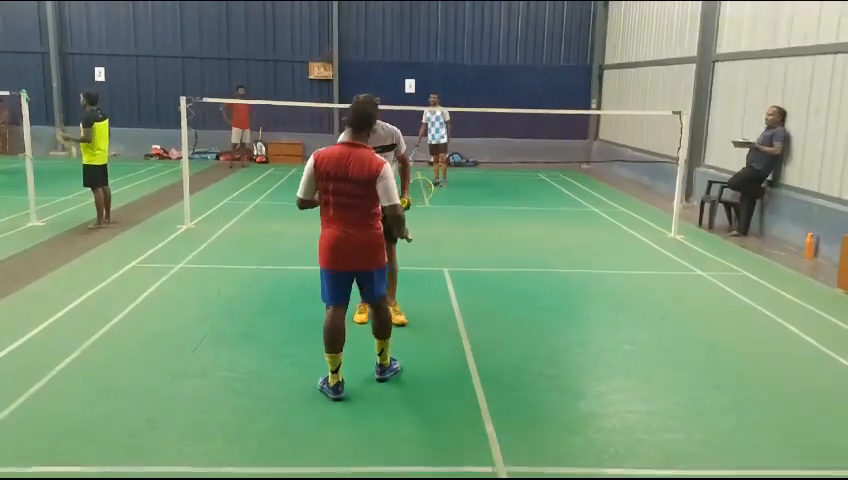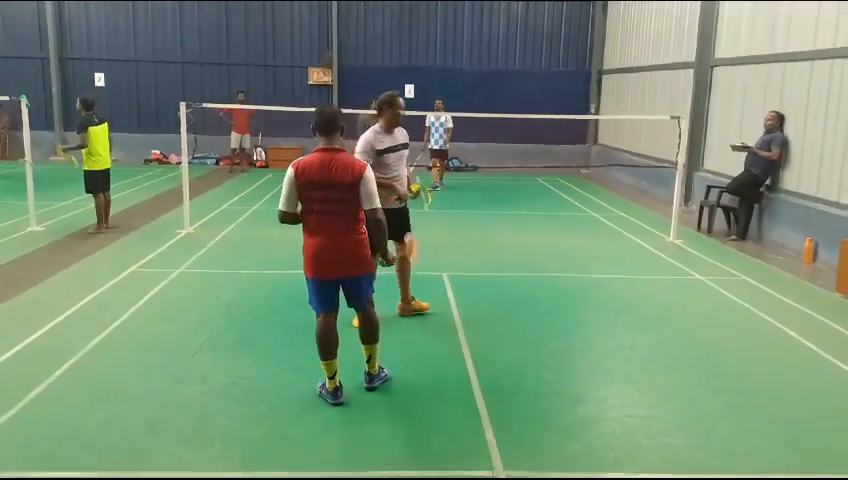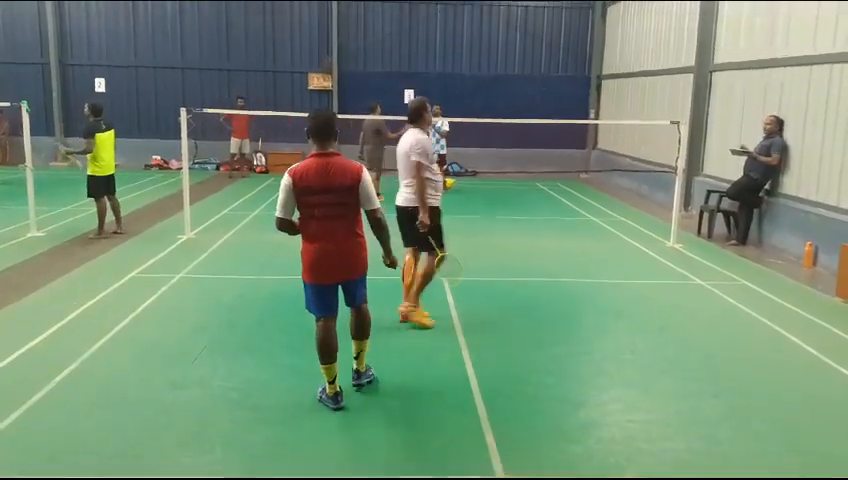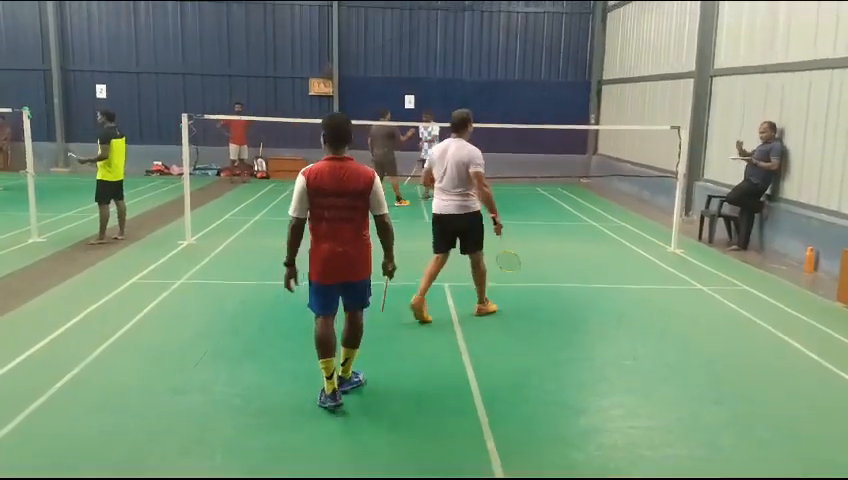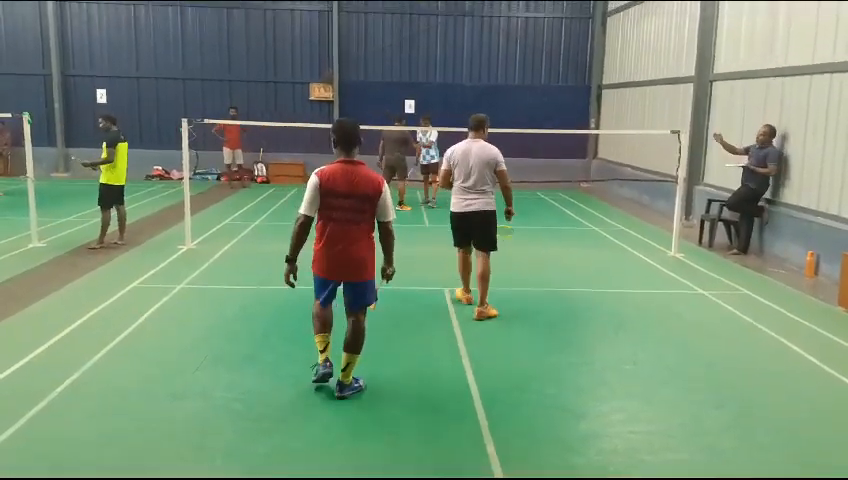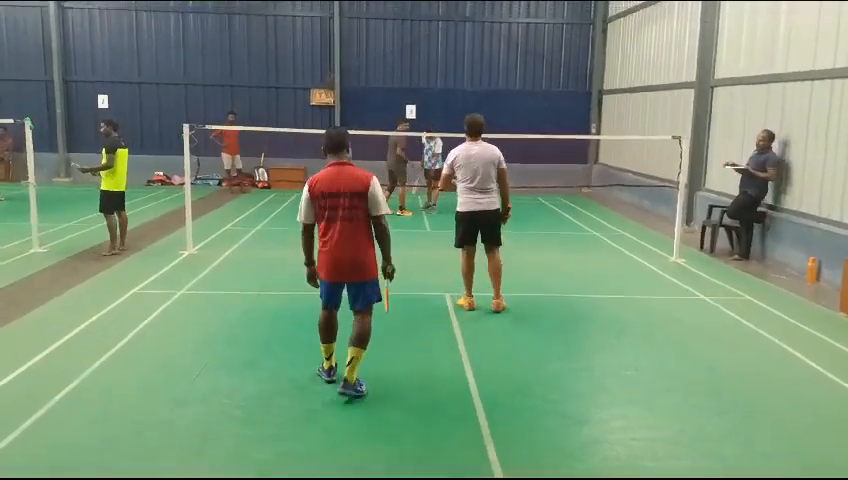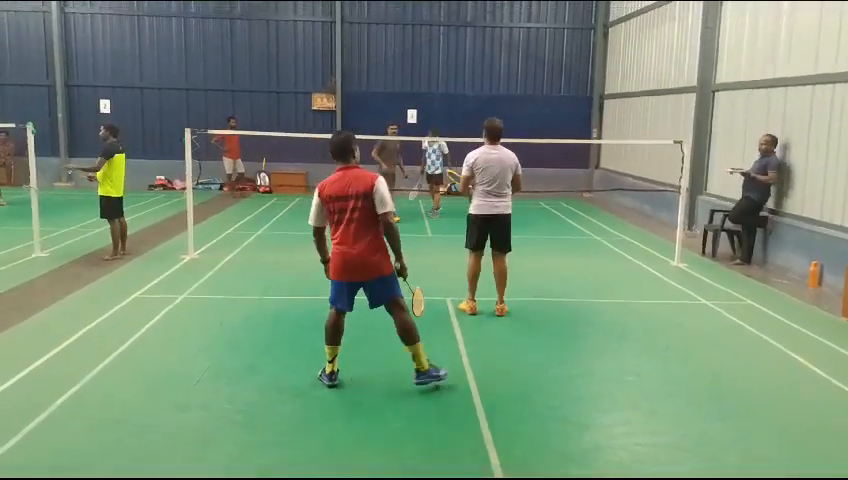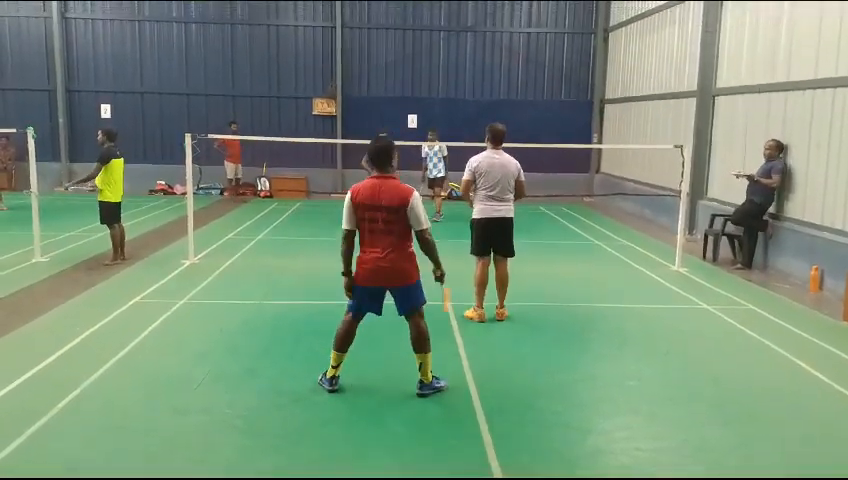
dt=0.4s
person 1, frame 1
left shoulder: (319, 158)
right shoulder: (379, 166)
left elbow: (302, 202)
right elbow: (394, 213)
right wrist: (401, 231)
left hip: (334, 246)
right hip: (369, 247)
left knee: (335, 309)
right knee: (379, 303)
left ankle: (334, 380)
right ankle: (384, 364)
person 1, frame 2
left shoulder: (298, 168)
right shoulder: (360, 168)
left elbow: (285, 215)
right elbow: (375, 218)
right wrist: (383, 250)
left hip: (318, 255)
right hip: (355, 254)
left knee: (326, 316)
right knee: (366, 309)
left ankle: (332, 385)
right ankle: (372, 372)
person 1, frame 3
left shoulder: (294, 174)
right shoulder: (356, 171)
left elbow: (282, 223)
right elbow: (376, 217)
right wrist: (388, 251)
left hip: (317, 259)
right hip: (353, 256)
left knee: (325, 320)
right knee: (360, 308)
left ankle: (332, 389)
right ankle: (360, 369)
person 1, frame 4
left shoulder: (309, 175)
right shoulder: (368, 176)
left elbow: (295, 224)
right elbow: (383, 223)
left wrist: (290, 263)
right wrist: (389, 258)
left hip: (323, 261)
right hip: (357, 261)
left knee: (324, 320)
right knee: (354, 314)
left ankle: (330, 388)
right ankle: (345, 374)
person 1, frame 5
left shoulder: (320, 176)
right shoulder: (377, 182)
left elbow: (303, 222)
right elbow: (386, 228)
left wrist: (291, 260)
right wrist: (388, 262)
left hip: (326, 259)
right hip: (361, 261)
left knee: (322, 304)
right knee: (356, 316)
left ankle: (324, 361)
right ankle: (345, 380)
person 1, frame 6
left shoulder: (313, 183)
right shoulder: (367, 179)
left elbow: (306, 229)
right elbow: (380, 225)
left wrist: (309, 263)
right wrist: (387, 260)
left hip: (329, 261)
right hip: (361, 261)
left knee: (328, 309)
right knee: (363, 316)
left ankle: (328, 366)
right ankle: (350, 377)
person 1, frame 7
left shoulder: (323, 188)
right shoulder: (373, 180)
left elbow: (317, 231)
right elbow: (388, 222)
left wrist: (325, 260)
right wrist: (399, 257)
left hip: (341, 262)
right hip: (374, 261)
left knee: (337, 312)
right knee: (398, 309)
left ankle: (330, 371)
right ankle: (423, 369)
person 1, frame 8
left shoulder: (355, 193)
right shoulder: (408, 194)
left elbow: (347, 238)
right elbow: (424, 237)
left wrist: (347, 274)
right wrist: (437, 266)
left hip: (367, 270)
right hip: (403, 270)
left knee: (351, 318)
right knee: (416, 319)
left ankle: (331, 375)
right ankle: (426, 380)
person 2, frame 1
left shoulder: (392, 133)
right shoulder: (346, 139)
left elbow: (404, 163)
left wrist: (404, 194)
left knee: (389, 252)
left ankle: (391, 304)
right ankle: (364, 303)
person 2, frame 2
left shoulder: (402, 133)
right shoulder: (369, 139)
left wrist: (408, 185)
right wrist: (394, 189)
left hip: (398, 205)
left knee: (404, 252)
left ankle: (407, 302)
person 2, frame 3
left shoulder: (406, 137)
right shoulder: (422, 140)
right elbow: (418, 178)
left wrist: (439, 181)
right wrist: (424, 212)
left hip: (403, 204)
right hip: (423, 207)
left knee: (412, 254)
right knee: (435, 256)
left ankle: (409, 304)
right ankle: (411, 303)
person 2, frame 4
left shoulder: (436, 149)
right shoulder: (472, 152)
left elbow: (427, 179)
right elbow: (482, 187)
right wrist: (495, 215)
left hip: (440, 211)
right hip: (467, 212)
left knee: (439, 257)
right knee: (476, 257)
left ankle: (420, 298)
right ankle: (482, 303)
person 2, frame 5
left shoulder: (453, 150)
right shoulder: (493, 151)
left elbow: (443, 182)
right elbow: (505, 184)
right wrist: (509, 205)
left hip: (459, 209)
right hip: (485, 210)
left knee: (463, 251)
right knee: (484, 256)
left ankle: (465, 292)
right ankle: (482, 306)
person 2, frame 6
left shoulder: (455, 153)
right shoulder: (494, 151)
left elbow: (443, 184)
right elbow: (504, 183)
right wrist: (506, 206)
left hip: (466, 210)
right hip: (491, 209)
left knee: (467, 253)
right knee: (493, 253)
left ankle: (468, 298)
right ankle: (497, 299)
person 2, frame 7
left shoulder: (473, 156)
right shoulder: (511, 157)
left elbow: (463, 188)
right elbow: (517, 187)
left hip: (479, 212)
right hip: (503, 213)
left knee: (475, 256)
right knee: (500, 258)
left ankle: (471, 301)
right ankle: (500, 304)
person 2, frame 8
left shoulder: (476, 160)
right shoulder: (513, 163)
left elbow: (464, 191)
right elbow: (521, 194)
left wrist: (474, 201)
left hip: (482, 216)
right hip: (506, 217)
left knee: (482, 262)
right knee: (501, 263)
left ankle: (479, 309)
right ankle: (501, 308)
person 3, frame 1
left shoulder: (88, 117)
right shoulder: (103, 115)
left elbow: (88, 139)
left wrist: (70, 138)
left hip: (92, 159)
right hip: (102, 157)
left knee: (96, 188)
right knee: (105, 186)
left ankle: (100, 221)
right ankle: (107, 217)
person 3, frame 2
left shoulder: (83, 122)
right shoulder: (102, 119)
left elbow: (83, 144)
left wrist: (68, 148)
left hip: (93, 165)
right hip: (105, 162)
left knee: (97, 194)
right knee: (105, 192)
left ankle: (100, 226)
right ankle: (106, 222)
person 3, frame 3
left shoulder: (90, 128)
right shoulder: (109, 125)
left elbow: (89, 149)
left wrist: (72, 151)
left hip: (97, 170)
right hip: (109, 168)
left knee: (99, 199)
right knee: (111, 196)
left ankle: (101, 231)
right ankle: (119, 226)
person 3, frame 4
left shoulder: (105, 133)
right shoulder: (119, 132)
left elbow: (104, 155)
left wrist: (87, 160)
right wrist: (96, 161)
left hip: (106, 175)
right hip: (118, 174)
left knee: (103, 204)
right knee: (119, 201)
left ankle: (101, 236)
right ankle: (122, 232)
person 3, frame 5
left shoulder: (110, 137)
right shoulder: (121, 136)
left elbow: (110, 158)
left wrist: (91, 163)
right wrist: (99, 165)
left hip: (109, 179)
right hip: (119, 178)
left knee: (105, 208)
right knee: (120, 206)
left ankle: (101, 240)
right ankle: (121, 237)
person 3, frame 6
left shoulder: (110, 142)
right shoulder: (122, 142)
left elbow: (109, 164)
left wrist: (90, 169)
right wrist: (99, 171)
left hip: (110, 185)
right hip: (120, 184)
left knee: (108, 214)
right knee: (121, 212)
left ankle: (113, 246)
right ankle: (122, 243)
person 3, frame 7
left shoulder: (108, 147)
right shoulder: (119, 147)
left elbow: (97, 167)
left wrist: (76, 167)
right wrist: (97, 176)
left hip: (109, 191)
right hip: (118, 189)
left knee: (112, 220)
right knee: (120, 218)
left ankle: (115, 252)
right ankle: (123, 248)
person 3, frame 8
left shoulder: (105, 152)
right shoulder: (117, 152)
left elbow: (94, 174)
left wrist: (73, 183)
right wrist: (98, 185)
left hip: (108, 196)
right hip: (116, 194)
left knee: (112, 225)
right knee: (118, 224)
left ankle: (116, 257)
right ankle: (122, 253)
person 4, frame 1
left shoulder: (779, 132)
right shoulder: (768, 130)
left elbow: (777, 150)
left wrist: (757, 146)
right wrist: (751, 144)
left hip: (759, 168)
right hip: (754, 167)
left knee: (733, 183)
right knee: (747, 199)
left ankle: (759, 191)
right ankle: (741, 229)
person 4, frame 2
left shoulder: (778, 136)
right shoulder: (766, 135)
left elbow: (774, 155)
left wrist: (755, 151)
right wrist: (750, 149)
left hip: (757, 173)
right hip: (752, 172)
left knee: (731, 187)
right knee: (745, 203)
left ankle: (757, 196)
right ankle: (740, 234)
person 4, frame 3
left shoulder: (777, 142)
right shoulder: (766, 139)
left elbow: (774, 161)
left wrist: (756, 156)
right wrist: (748, 152)
left hip: (757, 177)
right hip: (751, 176)
left knee: (731, 192)
right knee: (745, 207)
left ankle: (757, 201)
right ankle: (740, 239)
person 4, frame 4
left shoulder: (776, 146)
right shoulder: (762, 145)
left elbow: (774, 166)
right elbow: (747, 155)
left wrist: (755, 162)
right wrist: (740, 149)
left hip: (758, 182)
right hip: (752, 181)
left knee: (732, 197)
right knee: (746, 212)
left ankle: (759, 206)
right ankle: (741, 244)
person 4, frame 5
left shoulder: (772, 152)
right shoulder: (754, 147)
left elbow: (772, 171)
right elbow: (735, 150)
left wrist: (753, 168)
right wrist: (721, 141)
left hip: (756, 187)
right hip: (748, 185)
left knee: (731, 203)
right knee: (745, 216)
left ankle: (759, 210)
right ankle: (741, 248)
person 4, frame 6
left shoulder: (771, 157)
right shoulder: (755, 154)
left elbow: (772, 176)
right elbow: (746, 171)
left wrist: (752, 171)
right wrist: (735, 166)
left hip: (754, 193)
right hip: (746, 191)
left knee: (732, 212)
right knee: (745, 223)
left ankle: (761, 216)
right ankle: (743, 254)
person 4, frame 7
left shoulder: (773, 160)
right shoulder: (761, 158)
left elbow: (772, 179)
left wrist: (752, 175)
right wrist: (743, 172)
left hip: (756, 197)
right hip: (750, 196)
left knee: (733, 216)
right knee: (748, 227)
left ankle: (763, 221)
right ankle: (745, 258)
person 4, frame 8
left shoulder: (778, 165)
right shoulder: (768, 163)
left elbow: (775, 183)
left wrist: (756, 178)
right wrist: (748, 176)
left hip: (759, 201)
right hip: (754, 200)
left knee: (735, 218)
right knee: (750, 232)
left ankle: (763, 225)
right ankle: (746, 263)
